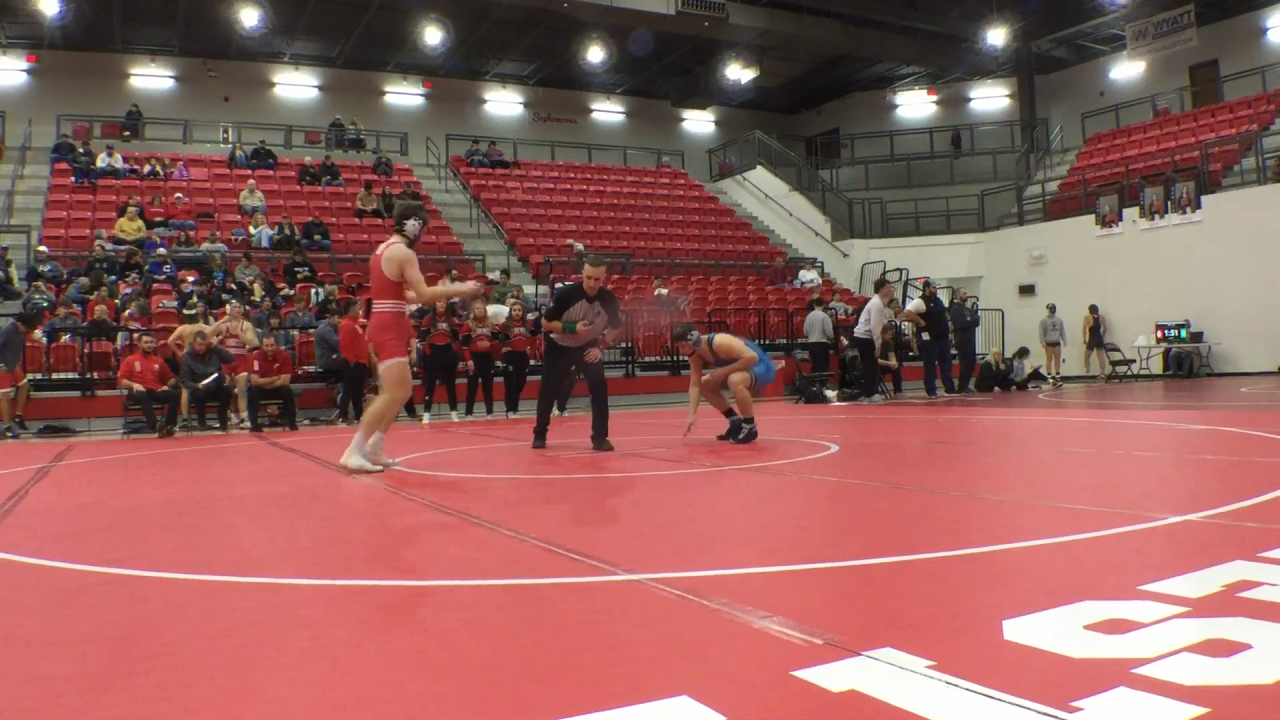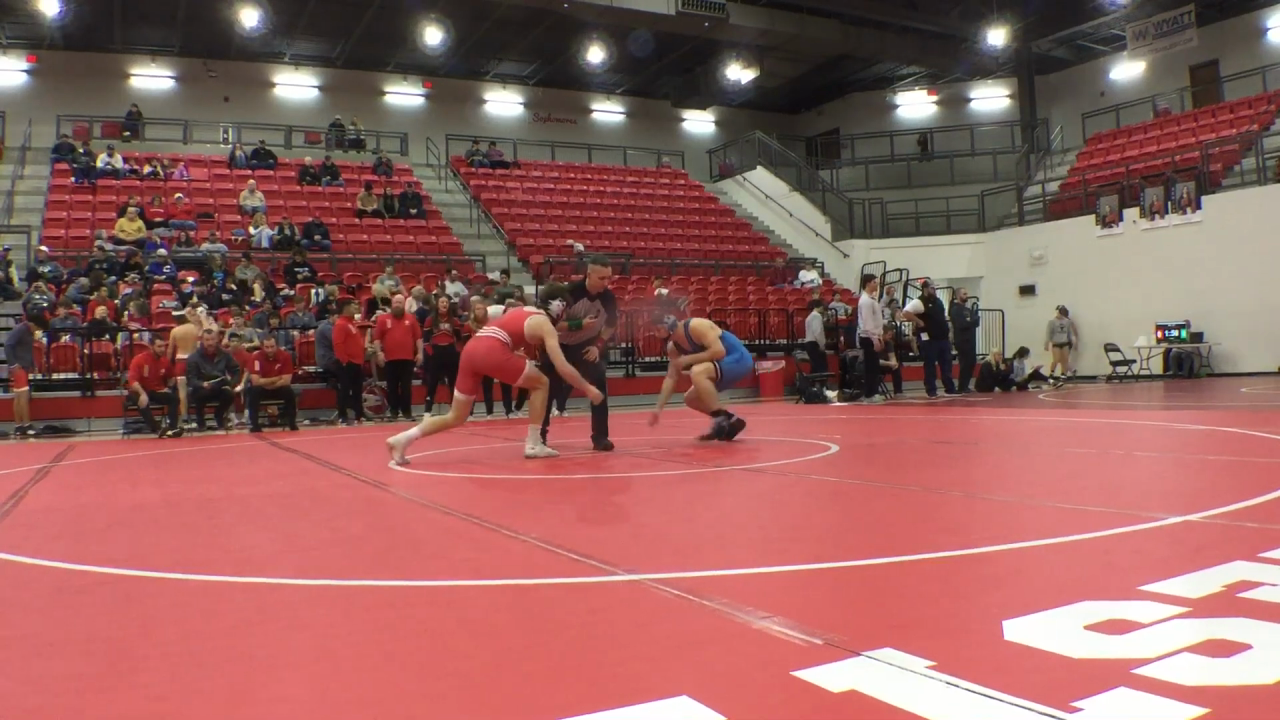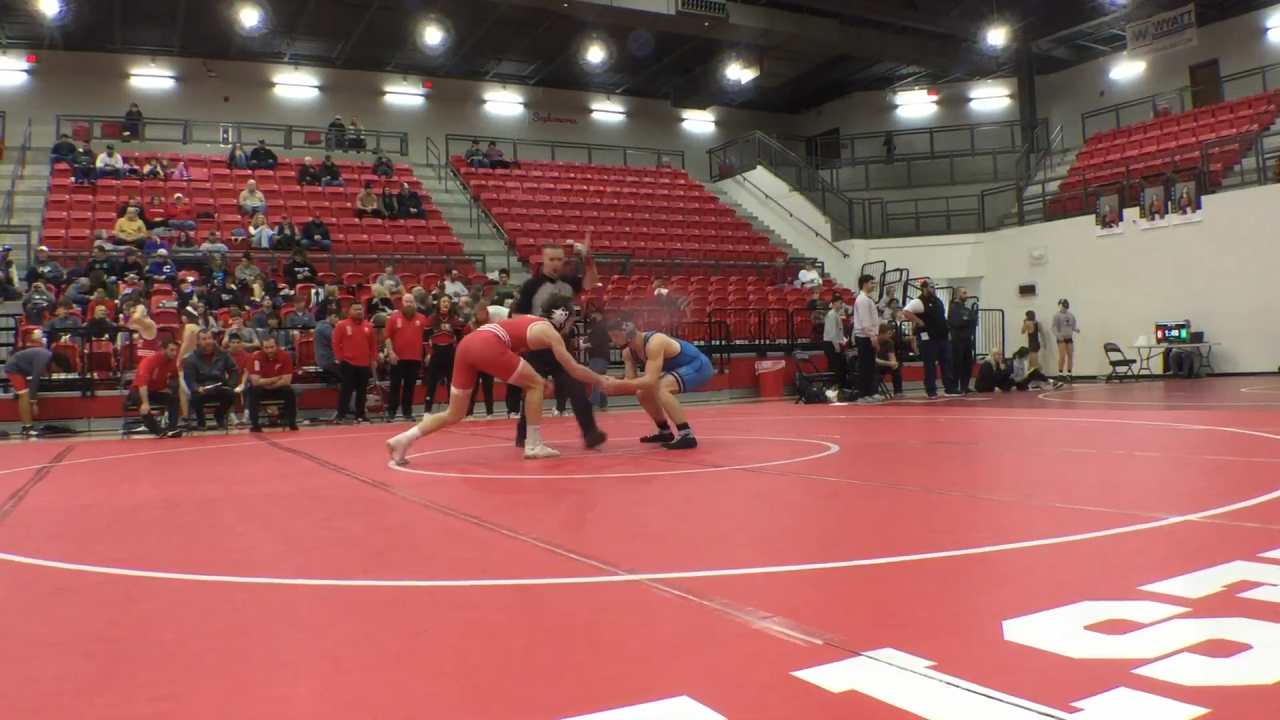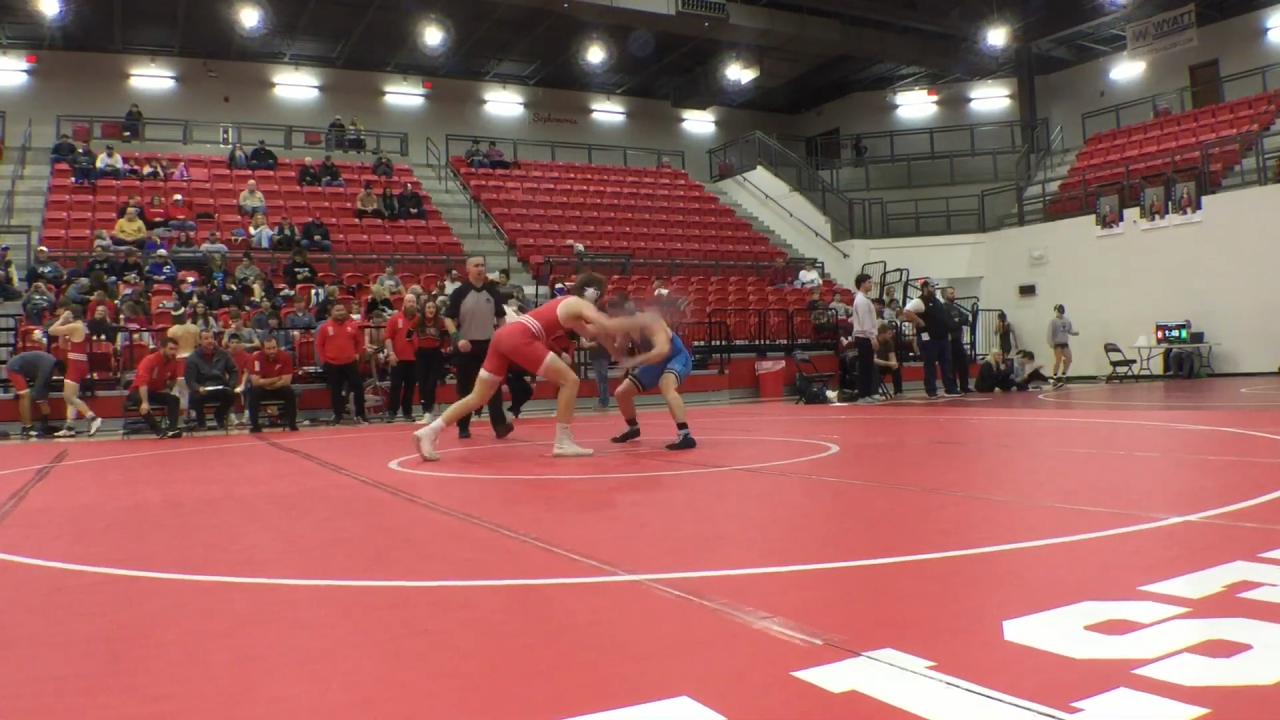
dt=1s
person 1, frame 1
left shoulder: (385, 247)
right shoulder: (403, 252)
right elbow: (424, 294)
left wrist: (409, 296)
right wrist: (462, 289)
left hip: (386, 324)
right hip: (389, 327)
left knee: (402, 389)
right knee: (392, 394)
left ankle: (371, 448)
right ankle: (354, 452)
person 1, frame 2
left shoulder: (522, 310)
right shoulder: (546, 325)
right elbow: (563, 367)
left wrist: (516, 355)
right wrist: (587, 389)
left hip: (471, 349)
right hip: (492, 352)
left knee: (456, 418)
right knee: (541, 384)
left ankle: (402, 439)
right ankle: (533, 444)
person 1, frame 3
left shoulder: (530, 321)
right shoulder: (550, 332)
left elbow: (514, 358)
right elbow: (574, 370)
left wrist: (531, 373)
right wrist: (602, 380)
left hip: (467, 343)
right hip: (487, 346)
left knee: (453, 415)
right knee: (535, 384)
left ankle: (402, 440)
right ankle: (533, 445)
person 1, frame 4
left shoulder: (566, 302)
right shoulder: (581, 304)
left elbow: (588, 330)
right elbow: (607, 325)
right wrist: (629, 325)
left hip: (503, 335)
right hip: (520, 338)
left knee: (478, 397)
right knee: (570, 381)
left ankle: (429, 432)
right ankle: (563, 443)
person 2, frame 1
left shoulder: (608, 298)
right shoulder: (566, 293)
left elbow: (615, 327)
right elbow: (546, 322)
left wrist: (600, 347)
right wrist: (572, 328)
left hip: (588, 347)
right hip: (559, 347)
left knee: (599, 386)
right knee: (549, 390)
left ankle: (600, 437)
right ankle: (539, 434)
person 2, frame 2
left shoulder: (608, 297)
right shoulder: (569, 292)
left elbow: (611, 325)
left wrist: (598, 345)
right wrist: (578, 325)
left hip: (587, 346)
right hip: (559, 345)
left knee: (599, 384)
right knee: (549, 389)
left ankle: (600, 437)
right ankle: (539, 434)
person 2, frame 3
left shoulder: (569, 281)
right shoulder: (532, 285)
left elbow: (590, 283)
right elbow: (517, 315)
left wrist: (587, 258)
right hip: (538, 347)
left knee: (576, 388)
left ankle: (590, 432)
right ankle: (523, 434)
person 2, frame 4
left shoulder: (492, 292)
right shoulder: (459, 292)
left elbow: (501, 317)
right elbow: (448, 318)
right wrist: (457, 338)
left hip: (488, 344)
right hip: (467, 346)
right knee: (465, 387)
left ankle: (500, 424)
right ankle: (463, 426)
